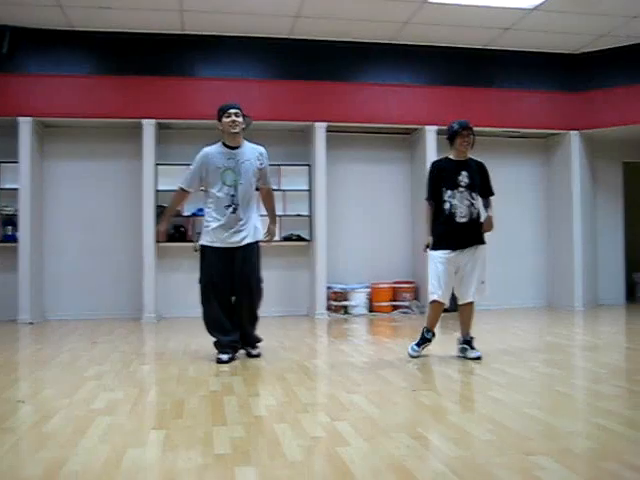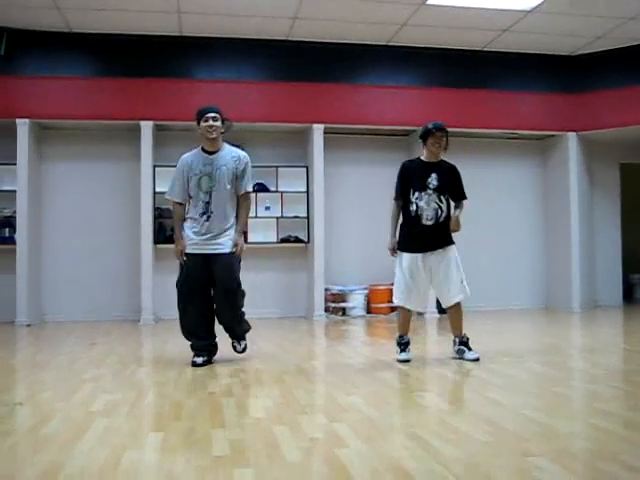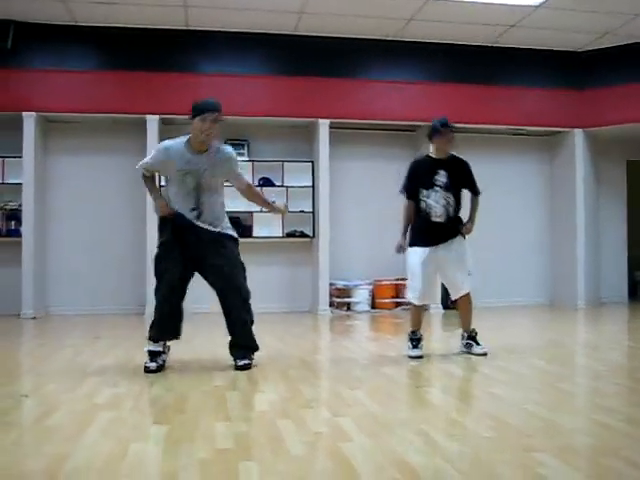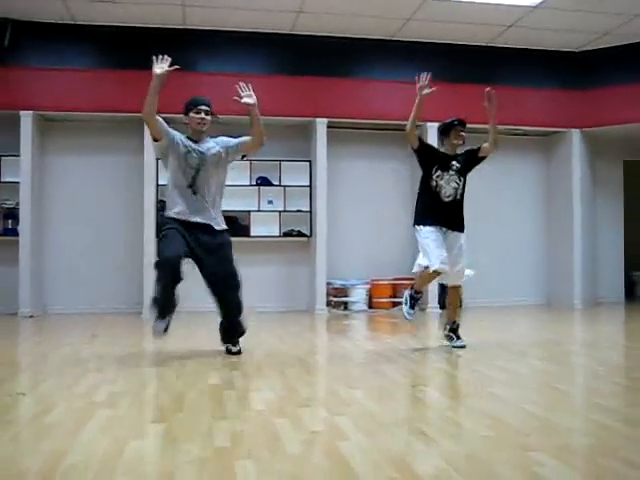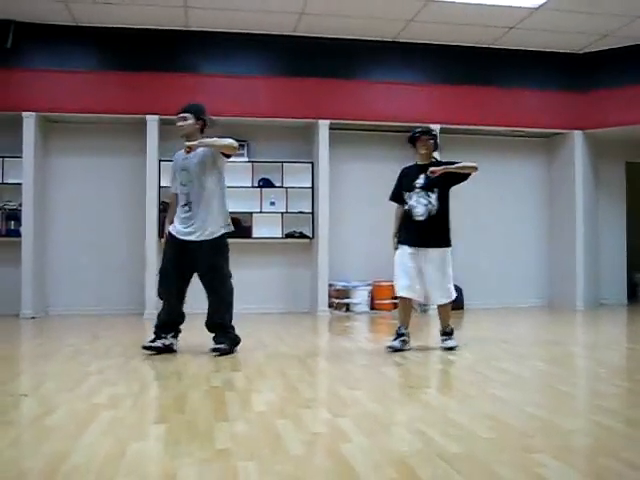
dt=1s
person 1, frame 1
left shoulder: (258, 153)
right shoulder: (207, 155)
left elbow: (265, 191)
right elbow: (184, 189)
left wrist: (272, 222)
right wrist: (165, 220)
left hip: (247, 236)
right hip: (215, 237)
left knee: (249, 289)
right knee: (216, 292)
left ankle: (248, 339)
right ankle: (226, 344)
person 1, frame 2
left shoulder: (239, 158)
right shoulder: (186, 161)
left elbow: (244, 198)
right elbow: (178, 202)
left wrist: (241, 233)
right wrist: (178, 237)
left hip: (226, 242)
right hip: (193, 244)
left knee: (229, 293)
right knee: (192, 299)
left ankle: (238, 330)
right ankle: (203, 348)
person 1, frame 3
left shoulder: (225, 155)
right shoulder: (168, 150)
left elbow: (244, 186)
right elbow: (146, 171)
left wrist: (269, 206)
right wrist: (157, 197)
left hip: (217, 231)
right hip: (179, 228)
left knee: (235, 290)
right knee: (169, 285)
left ankle: (243, 350)
right ankle: (158, 345)
person 1, frame 4
left shoulder: (221, 146)
right shoulder: (172, 142)
left elbow: (257, 143)
right elbow: (149, 117)
left wrist: (253, 109)
right wrist: (157, 79)
left hip: (212, 226)
right hip: (177, 222)
left knee: (227, 284)
right knee: (169, 259)
left ankle: (231, 336)
right ankle: (164, 309)
person 1, frame 5
left shoulder: (211, 150)
right shoulder: (178, 158)
left elbow: (234, 146)
left wrist: (201, 143)
right wrist: (168, 222)
left hip: (211, 232)
right hip: (179, 234)
left knee: (218, 287)
right knee: (170, 286)
left ankle: (225, 336)
right ankle: (166, 334)
person 2, frame 1
left shoulder: (479, 167)
right shoulder: (439, 167)
left elbow: (486, 198)
right elbow: (431, 203)
left wrist: (489, 215)
right wrist: (430, 234)
left hip: (473, 240)
right hip: (444, 240)
left knee: (469, 294)
right knee: (438, 293)
left ankle: (465, 342)
right ankle: (427, 334)
person 2, frame 2
left shoulder: (451, 171)
right shoulder: (408, 168)
left elbow: (459, 201)
right elbow: (398, 203)
left wrist: (455, 214)
right wrist: (393, 235)
left hip: (442, 243)
right hip: (411, 243)
left knee: (453, 295)
right knee: (406, 296)
left ankle: (460, 343)
right ankle: (403, 343)
person 2, frame 3
left shoulder: (460, 165)
right shoulder: (418, 166)
left elbow: (475, 194)
right elbow: (411, 202)
left wrist: (471, 221)
right wrist: (403, 234)
left hip: (452, 237)
right hip: (422, 239)
left knee: (462, 289)
right knee: (418, 293)
left ankle: (468, 338)
right ankle: (414, 338)
person 2, frame 4
left shoulder: (466, 159)
right shoulder: (430, 156)
left elbow: (491, 146)
right elbow: (411, 133)
left wrist: (492, 111)
right wrist: (420, 99)
left hip: (455, 227)
right hip: (428, 224)
left knee: (455, 280)
right knee: (438, 265)
left ankle: (451, 328)
right ankle: (413, 294)
person 2, frame 5
left shoulder: (444, 169)
right shoulder: (406, 173)
left elbow: (473, 168)
right elbow: (400, 206)
left wrist: (444, 169)
right wrist: (395, 234)
left hip: (437, 241)
right hip: (408, 241)
left knee: (442, 290)
right knee: (405, 289)
left ankle: (446, 332)
right ankle: (402, 334)
